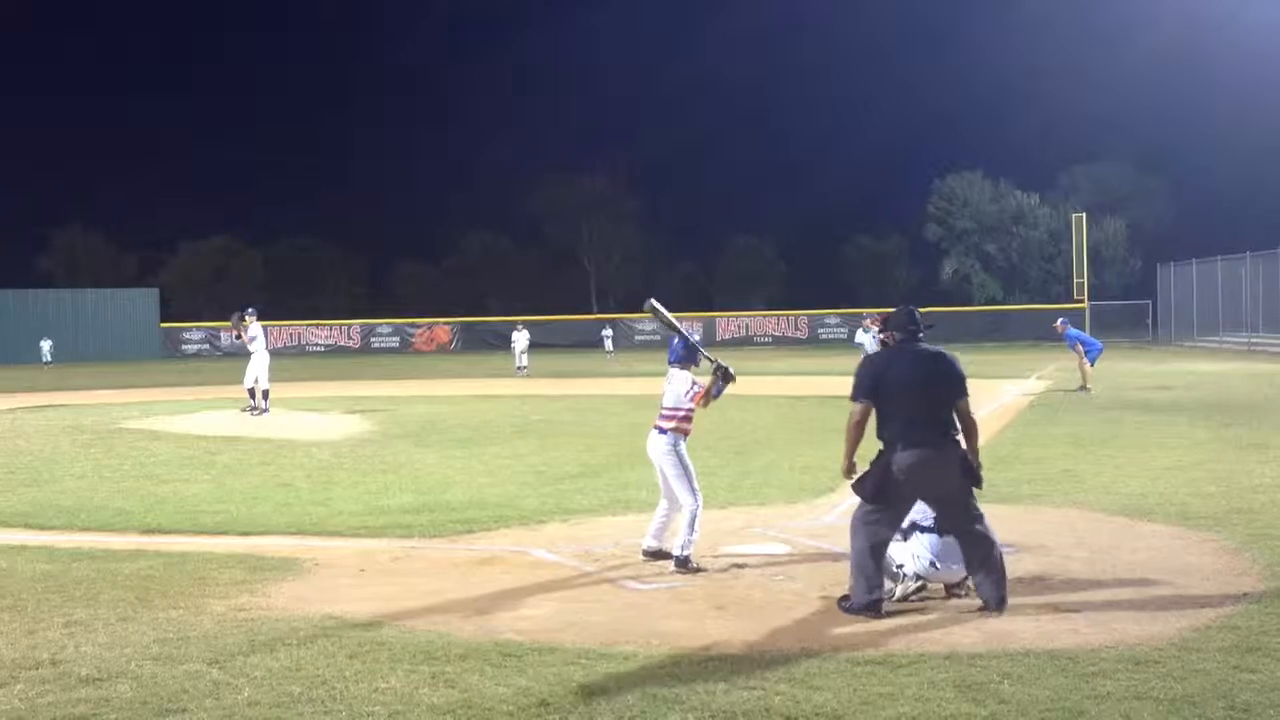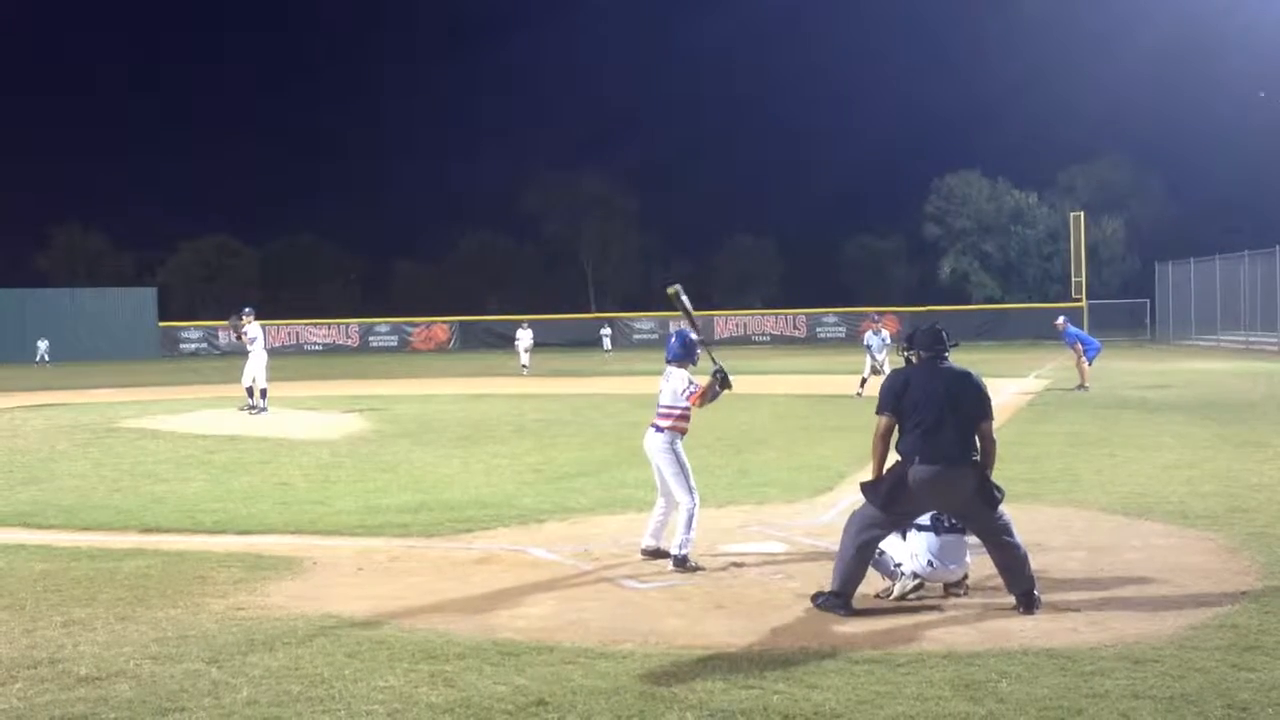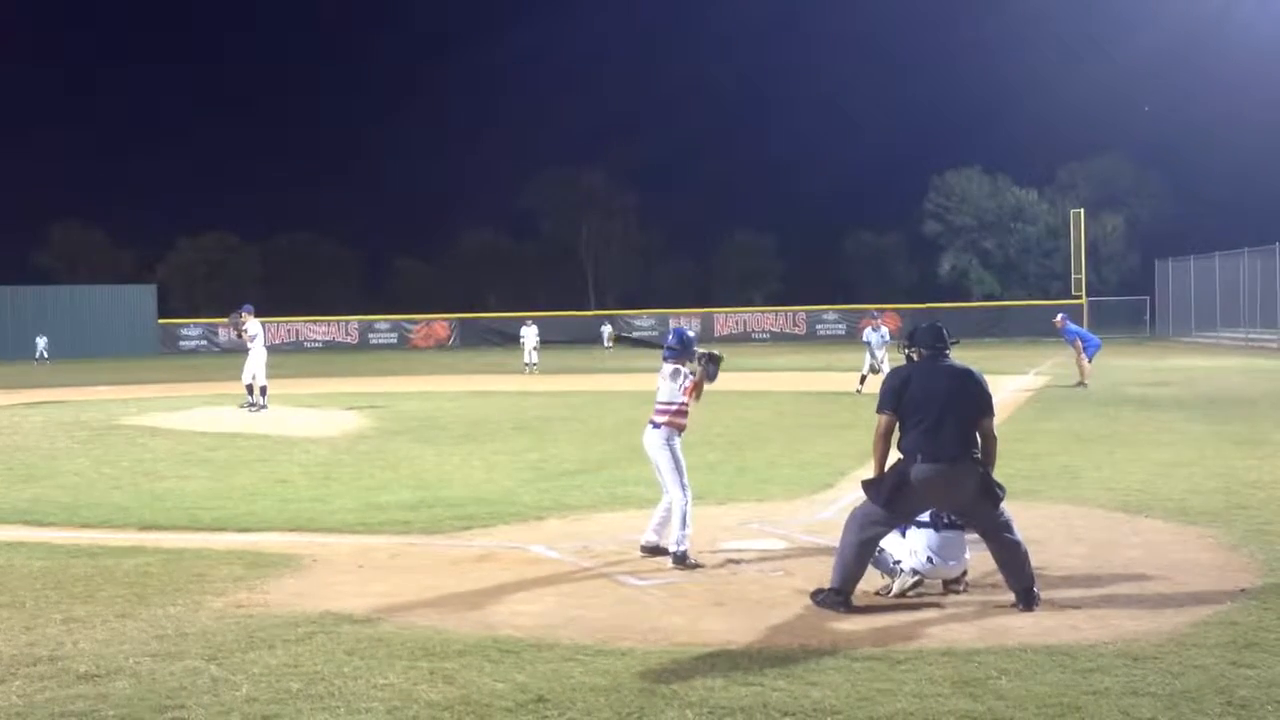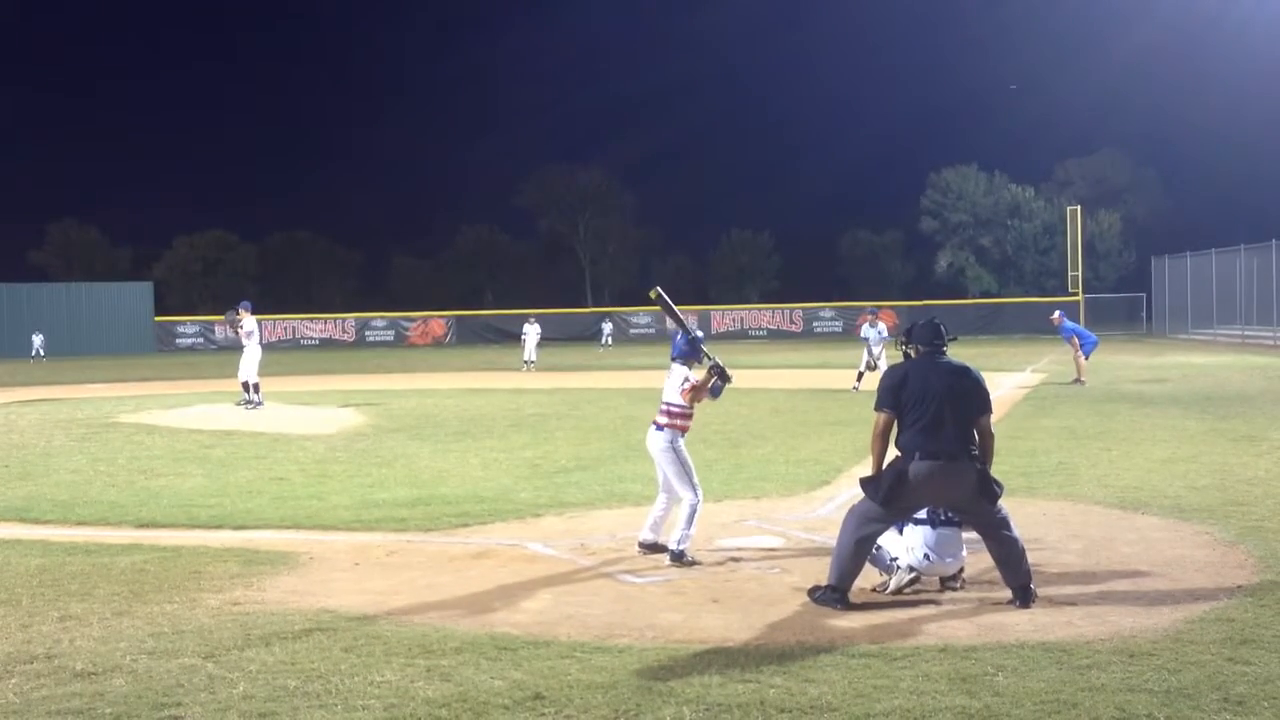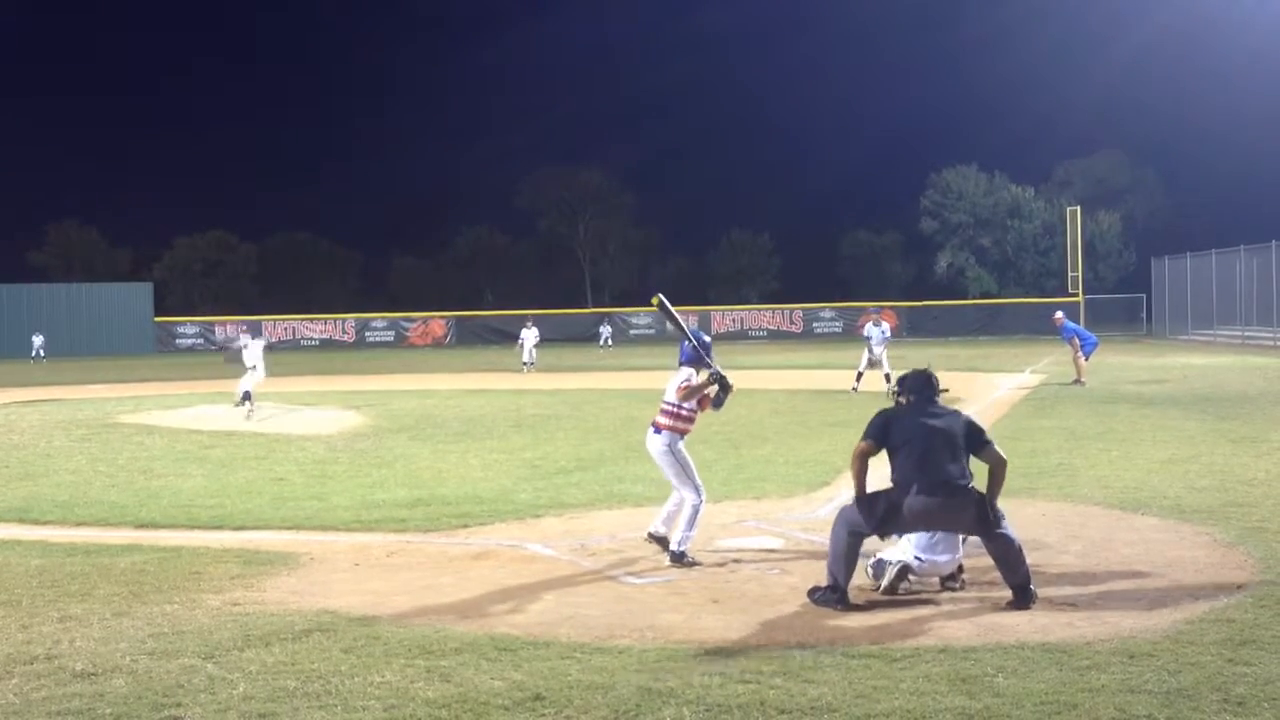
dt=1s
person 1, frame 1
left shoulder: (876, 363)
right shoulder: (944, 361)
left elbow: (858, 417)
right elbow: (965, 416)
left wrist: (847, 458)
right wrist: (973, 455)
left hip: (901, 461)
right hip: (945, 458)
left knee: (868, 527)
right knee: (970, 525)
left ankle: (865, 600)
right ankle: (996, 596)
person 1, frame 2
left shoulder: (899, 379)
right shoulder: (971, 381)
left elbow: (882, 433)
right elbow: (987, 438)
left wrist: (877, 478)
right wrist: (984, 478)
left hip: (916, 474)
right hip: (963, 475)
left knee: (862, 527)
right knee: (998, 531)
left ankle: (838, 596)
right ankle: (1026, 596)
person 1, frame 3
left shoulder: (900, 377)
right shoulder: (972, 378)
left elbow: (883, 431)
right elbow: (988, 435)
left wrist: (878, 477)
right wrist: (985, 476)
left hip: (917, 473)
right hip: (964, 473)
left knee: (863, 525)
right knee: (999, 529)
left ankle: (838, 593)
right ankle: (1026, 593)
person 1, frame 4
left shoulder: (898, 374)
right shoulder: (970, 376)
left elbow: (882, 430)
right elbow: (986, 433)
left wrist: (876, 475)
right wrist: (982, 475)
left hip: (915, 470)
right hip: (962, 470)
left knee: (862, 521)
right knee: (996, 525)
left ankle: (836, 590)
right ankle: (1023, 589)
person 1, frame 5
left shoulder: (889, 416)
right shoulder: (960, 419)
left elbow: (860, 454)
right elbow: (998, 460)
left wrist: (861, 499)
right wrist: (988, 504)
left hip: (911, 504)
right hip: (960, 507)
left knee: (848, 519)
right knee: (994, 521)
left ankle: (835, 592)
right ankle: (1023, 591)
person 2, frame 1
left shoulder: (676, 375)
right shoulder: (682, 376)
left elbow: (703, 397)
right elbow: (703, 401)
left wrist: (721, 381)
right wrist: (715, 377)
left hip: (659, 440)
right hip: (669, 443)
left knee: (671, 499)
right knee: (692, 501)
left ankle: (651, 547)
right ankle: (682, 558)
person 2, frame 2
left shoulder: (672, 373)
right shoulder: (680, 375)
left elbow: (701, 398)
right elbow: (699, 401)
left wrist: (719, 386)
right wrist: (714, 378)
left hip: (656, 438)
right hip: (666, 441)
left knee: (668, 497)
right knee: (689, 499)
left ankle: (650, 545)
right ankle: (680, 556)
person 2, frame 3
left shoulder: (670, 369)
right shoulder: (677, 370)
left elbow: (698, 383)
right elbow: (695, 395)
left wrist: (707, 366)
right wrist: (702, 367)
left hip: (657, 435)
right hip: (664, 437)
left knee: (672, 494)
right knee: (682, 495)
left ankle: (650, 542)
right ankle: (679, 553)
person 2, frame 4
left shoulder: (681, 371)
right shoulder: (681, 372)
left elbow: (709, 394)
right elbow: (690, 398)
left wrist: (719, 379)
right wrist: (709, 375)
left hip: (659, 436)
right hip: (668, 439)
left knee: (668, 493)
right knee: (692, 495)
left ankle: (647, 540)
right ankle: (677, 551)
person 2, frame 5
left shoulder: (690, 375)
right shoulder: (688, 373)
left elbow: (712, 405)
right elbow: (681, 397)
left wrist: (722, 389)
right wrist: (707, 382)
left hip: (661, 438)
right hip: (666, 441)
left knee: (683, 491)
right knee: (695, 495)
left ankle: (658, 531)
right ankle: (677, 552)
